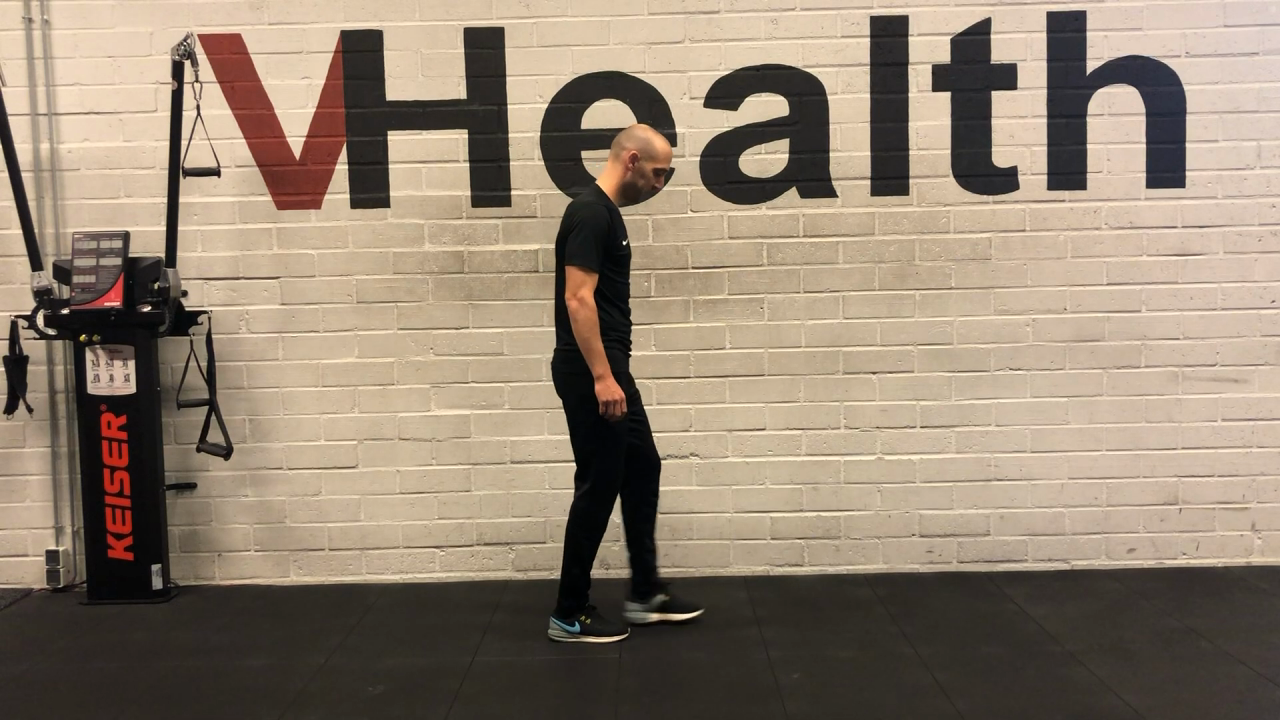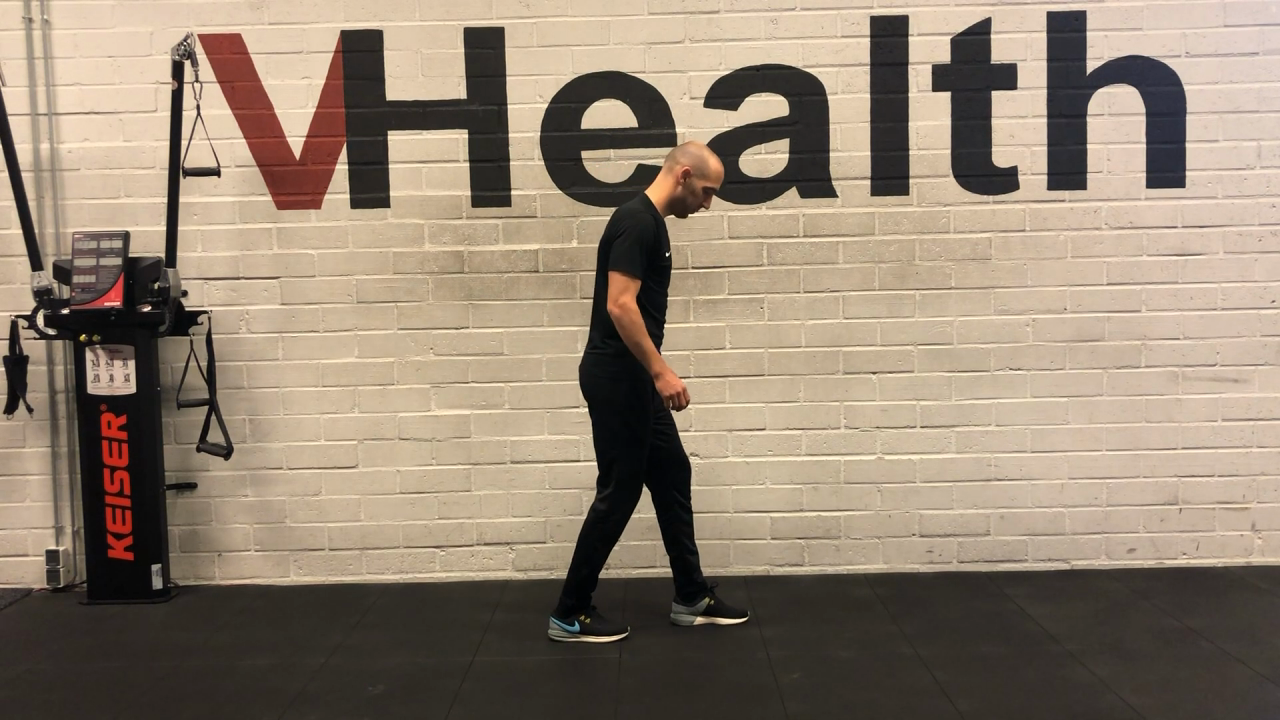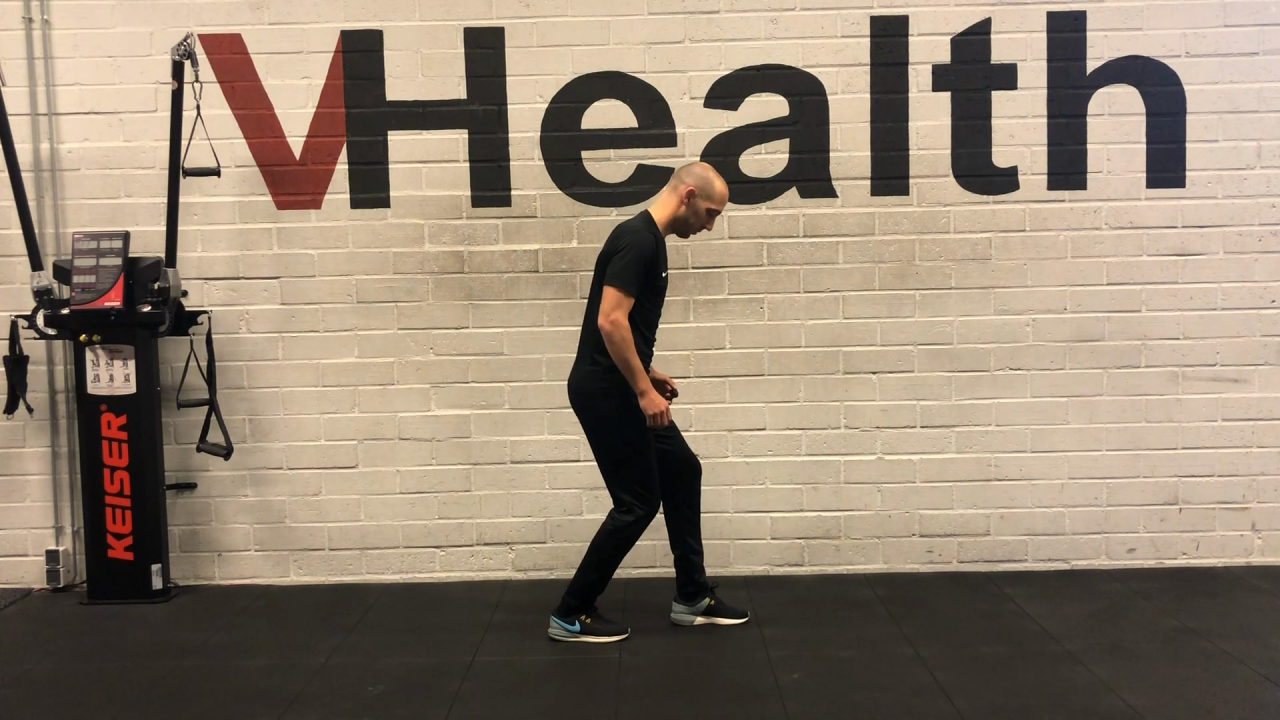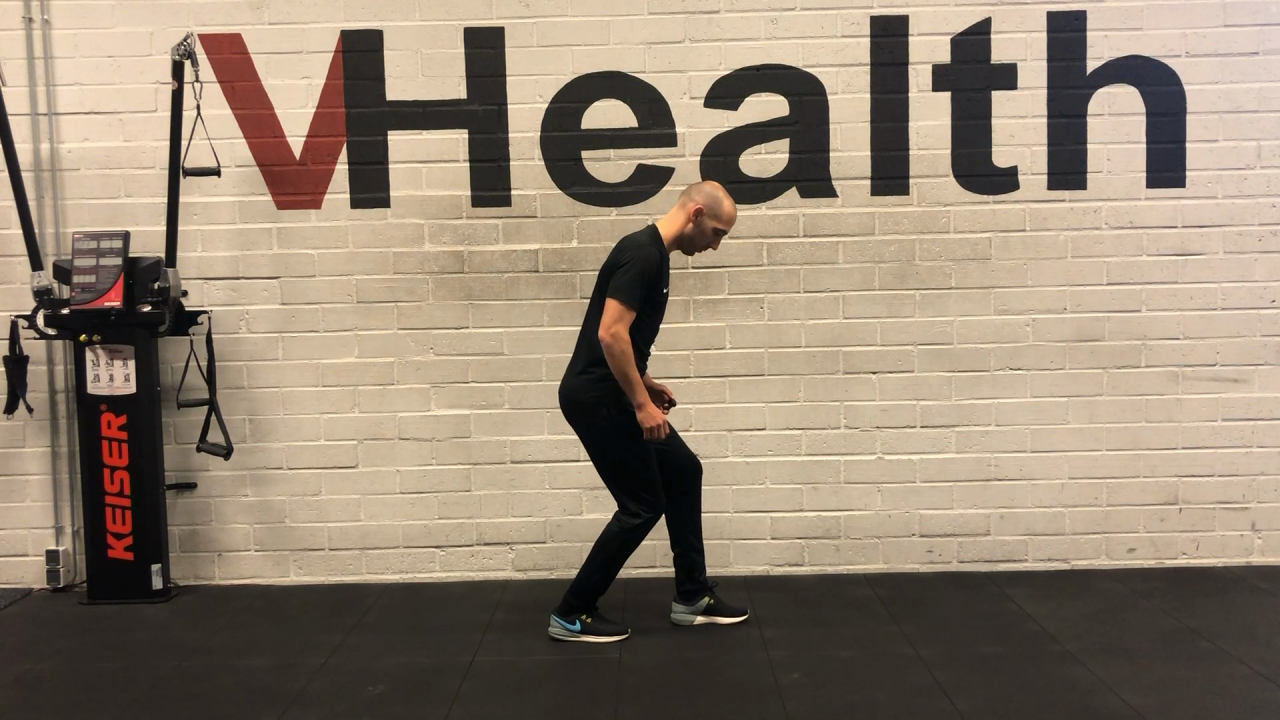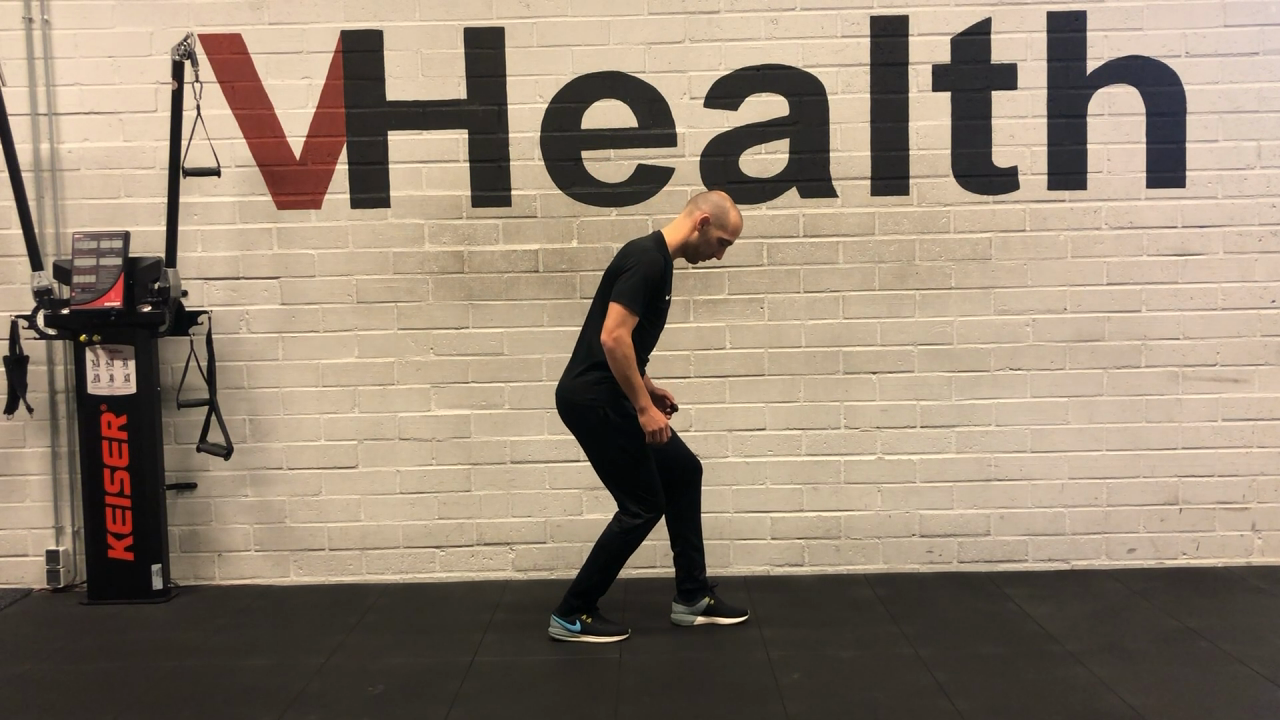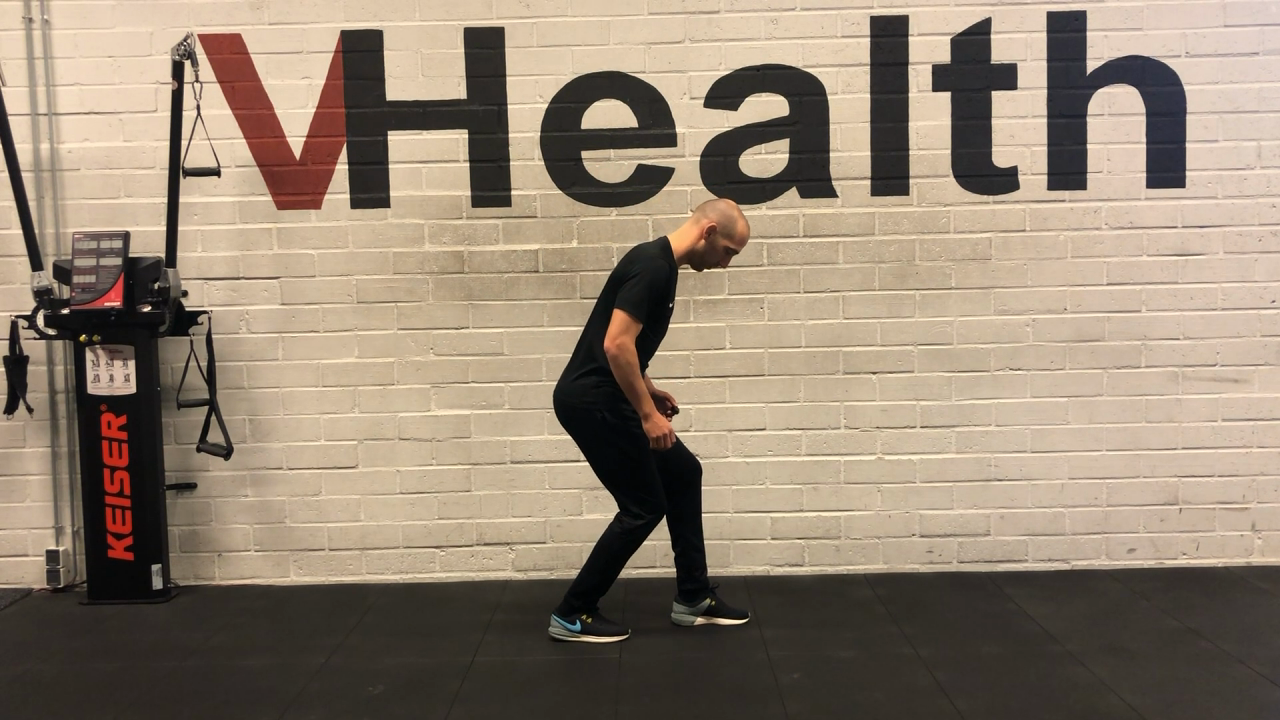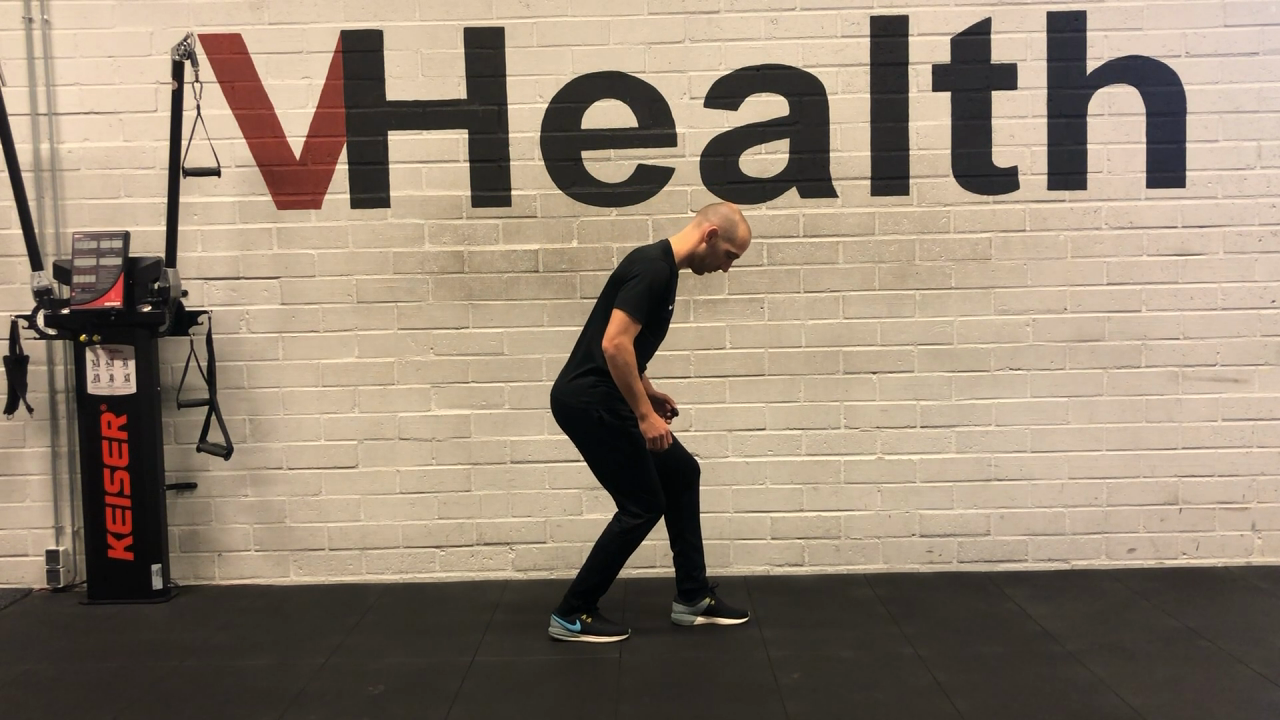
dt=0.7s
person 1, frame 1
left shoulder: (606, 213)
right shoulder: (589, 213)
right elbow: (578, 300)
right wrist: (604, 377)
left hip: (608, 370)
right hip: (593, 374)
left knee: (643, 473)
right knee: (599, 486)
left ankle: (645, 594)
right ankle: (569, 614)
person 1, frame 2
left shoulder: (648, 221)
right shoulder: (637, 221)
right elbow: (620, 305)
left wrist: (656, 370)
right wrist: (661, 371)
left hip: (631, 376)
right hip: (617, 377)
left knee: (673, 477)
right knee: (619, 491)
left ankle: (692, 597)
right ankle: (570, 613)
person 1, frame 3
left shoulder: (649, 239)
right shoulder: (637, 240)
right elbow: (610, 321)
left wrist: (647, 374)
right wrist: (644, 390)
left hip: (618, 385)
right hip: (605, 389)
left knee: (683, 473)
right knee: (637, 501)
left ankle: (693, 598)
right ankle: (572, 614)
person 1, frame 4
left shoulder: (653, 253)
right shoulder: (642, 253)
right elbow: (611, 334)
left wrist: (644, 384)
right wrist: (641, 404)
left hip: (610, 393)
right hip: (596, 397)
left knee: (683, 472)
right knee: (643, 504)
left ankle: (692, 597)
right ankle: (572, 614)
person 1, frame 5
left shoulder: (656, 259)
right shoulder: (646, 259)
right elbow: (613, 337)
left wrist: (647, 388)
right wrist: (644, 407)
left hip: (608, 395)
right hip: (594, 399)
left knee: (683, 472)
right knee: (643, 505)
left ankle: (692, 598)
right ankle: (572, 614)
person 1, frame 6
left shoulder: (660, 263)
right shoulder: (652, 266)
right elbow: (616, 344)
left wrist: (648, 392)
right wrist: (648, 414)
left hip: (605, 397)
right hip: (592, 401)
left knee: (683, 473)
right knee: (644, 507)
left ankle: (693, 598)
right ankle: (572, 614)
person 1, frame 7
left shoulder: (661, 267)
right shoulder: (653, 268)
right elbow: (614, 344)
left wrist: (647, 392)
right wrist: (644, 414)
left hip: (603, 397)
right hip: (588, 401)
left knee: (681, 474)
right knee: (642, 506)
left ankle: (693, 598)
right ankle: (572, 614)
